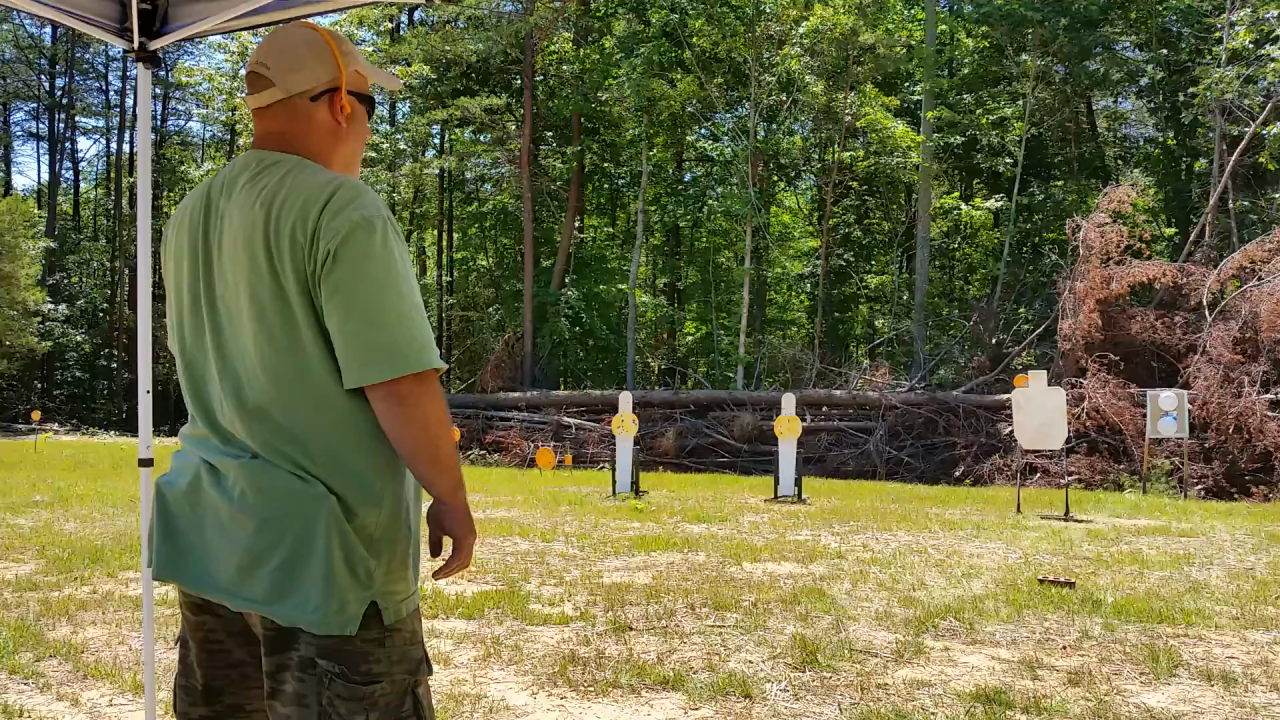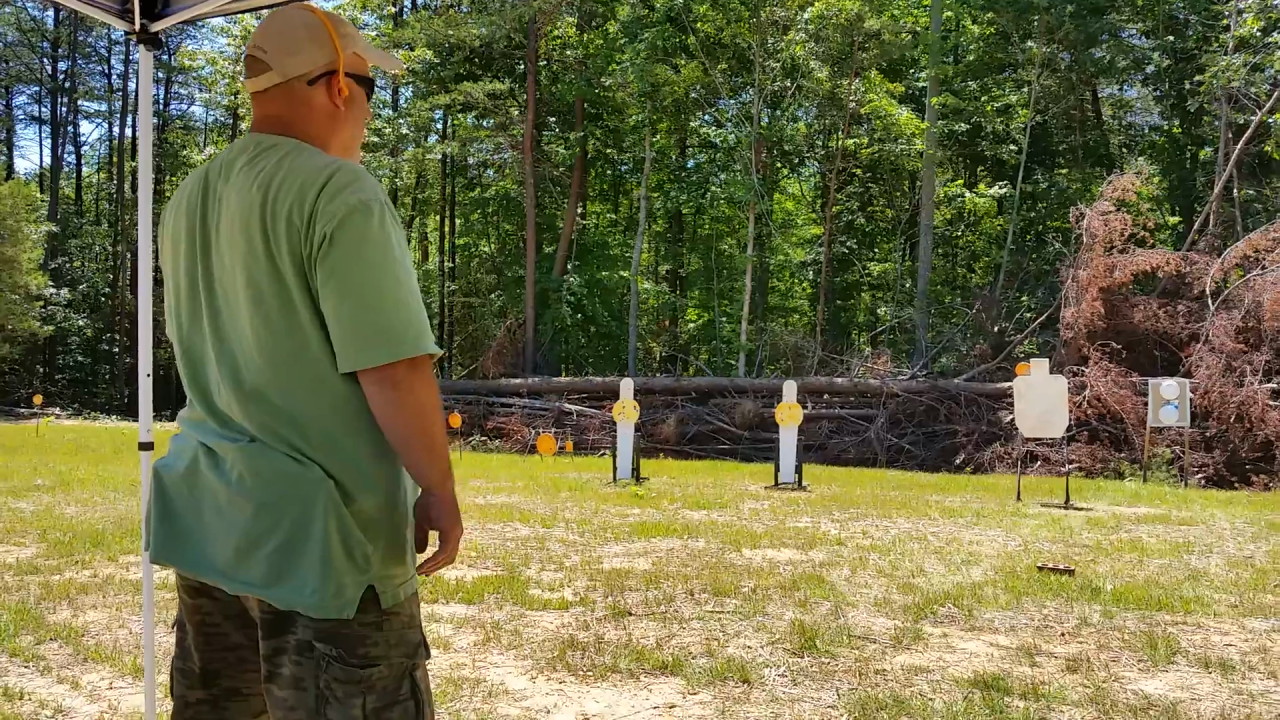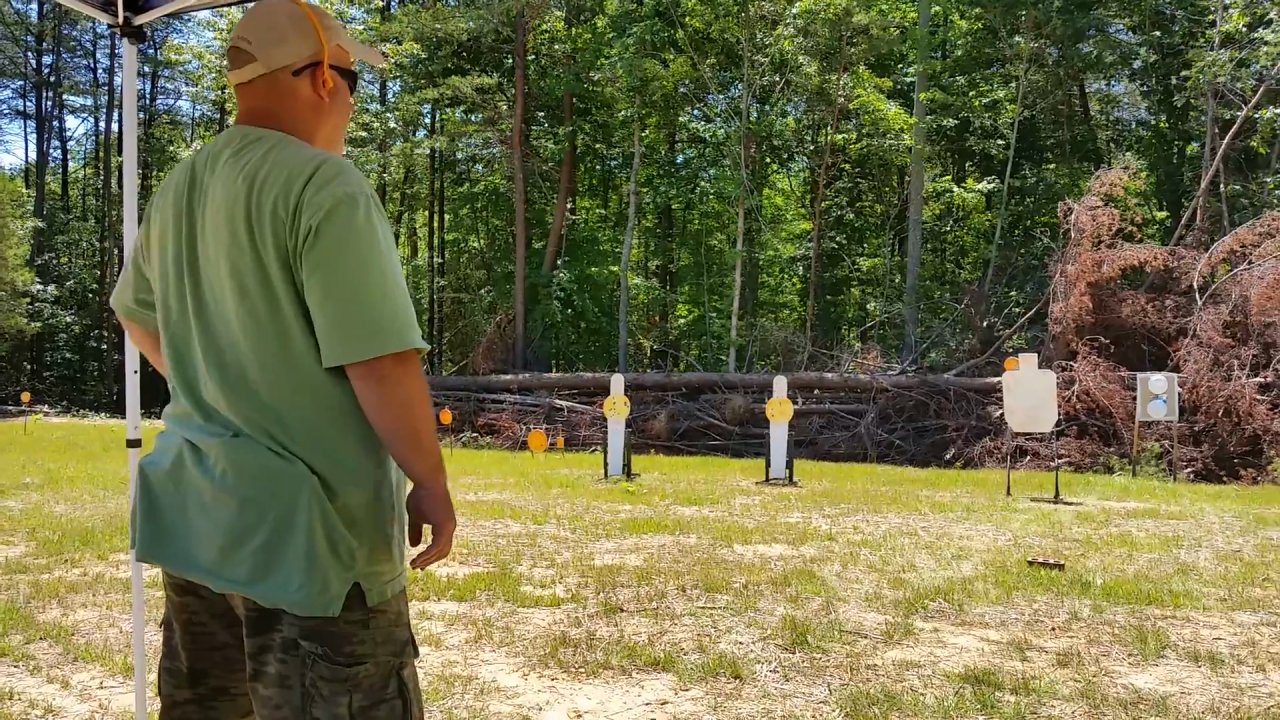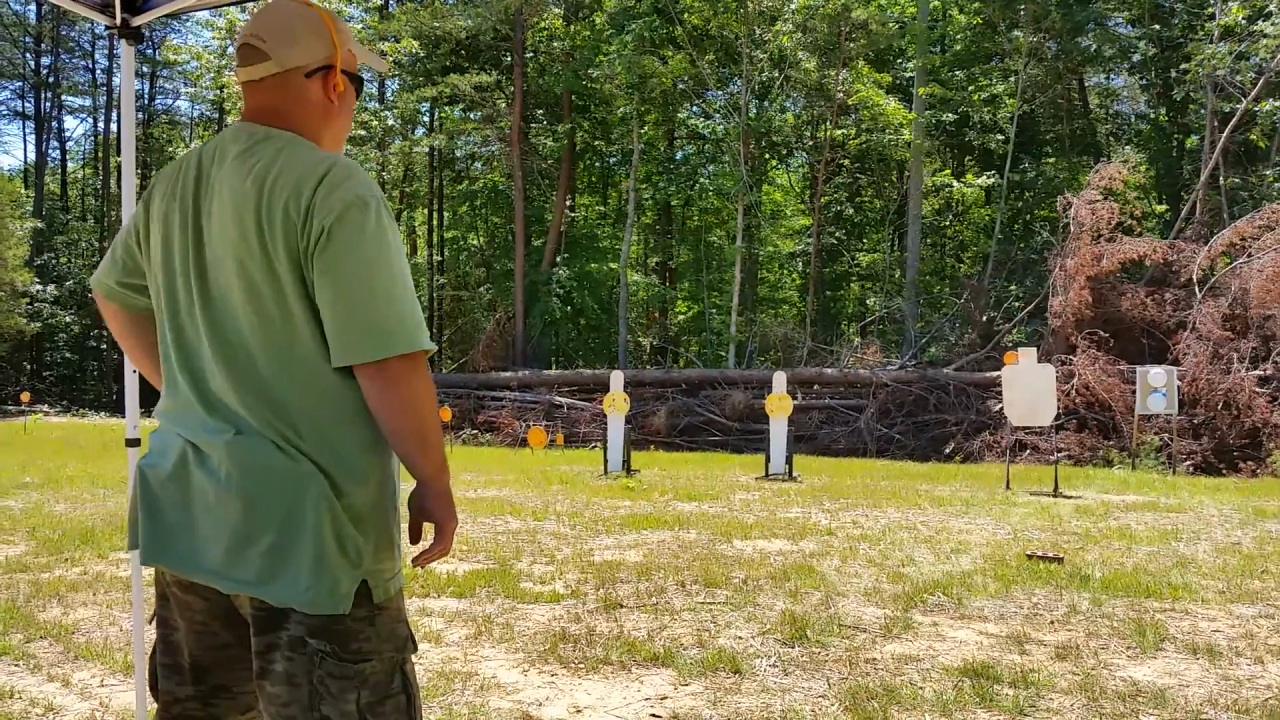
dt=0.4s
person 1, frame 1
left shoulder: (191, 213)
right shoulder: (342, 210)
right elbow: (400, 382)
right wrist: (451, 500)
left hip: (211, 536)
right hip: (322, 548)
person 1, frame 2
left shoulder: (190, 197)
right shoulder: (340, 193)
right elbow: (394, 367)
right wrist: (439, 491)
left hip: (207, 517)
right hip: (320, 531)
person 1, frame 3
left shoulder: (176, 190)
right shoulder: (324, 187)
left elbow: (137, 311)
right elbow: (381, 360)
right wrist: (430, 484)
left hip: (194, 514)
right hip: (305, 528)
person 1, frame 4
left shoulder: (172, 185)
right shoulder: (333, 188)
left elbow: (114, 292)
right elbow: (388, 361)
right wrist: (434, 483)
left hip: (188, 514)
right hip: (307, 527)
